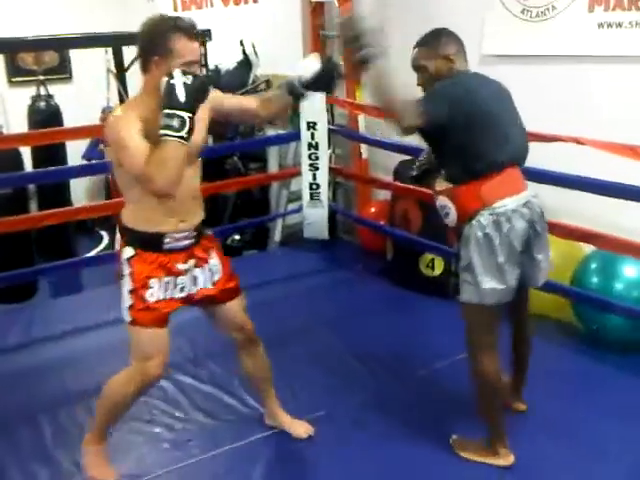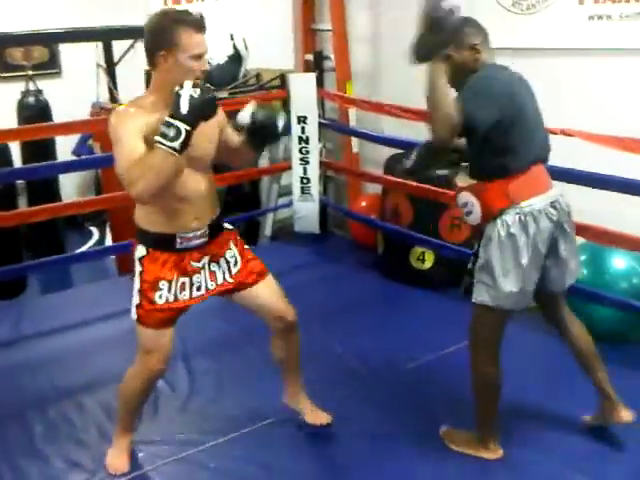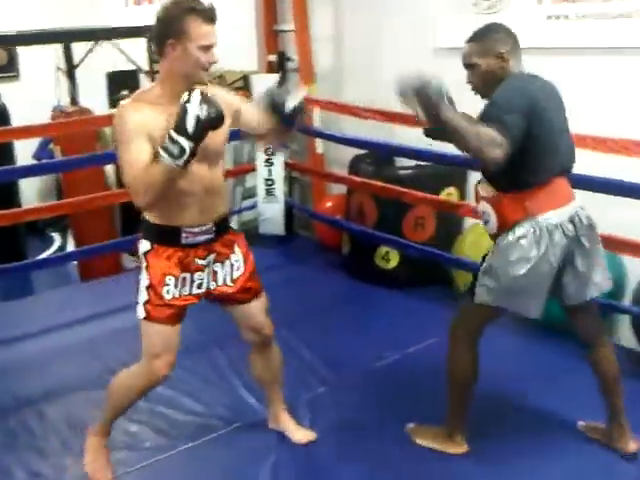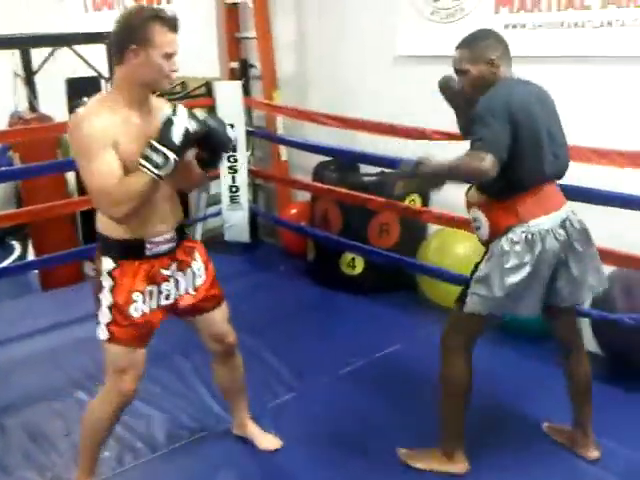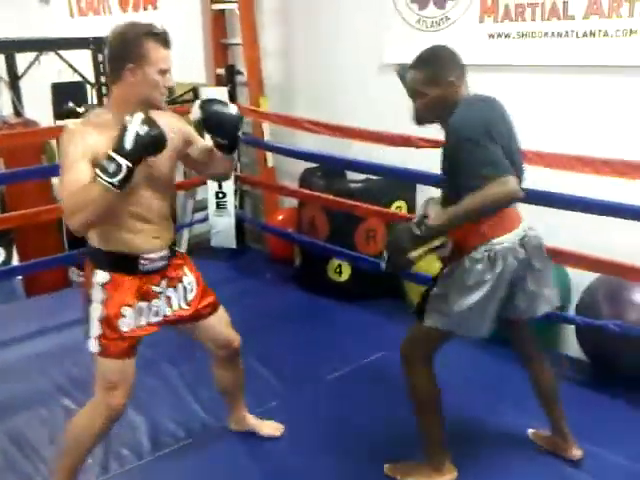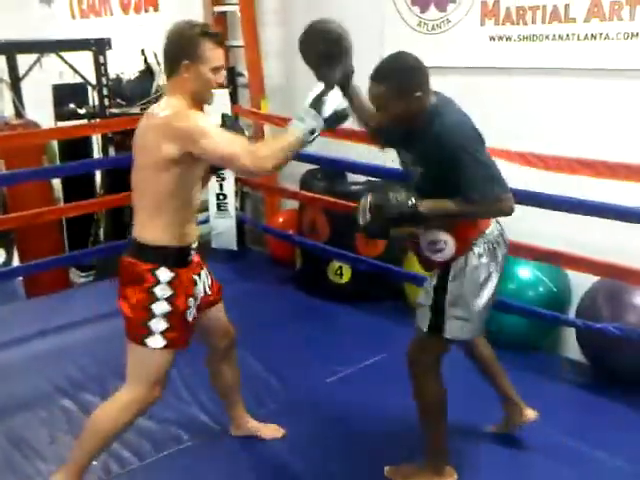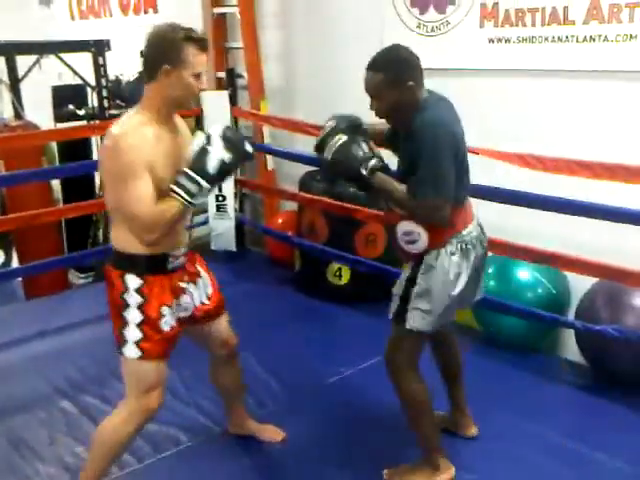
dt=0.3s
person 1, frame 1
left shoulder: (200, 101)
right shoulder: (123, 122)
left elbow: (259, 109)
right elbow: (163, 182)
left wrist: (300, 83)
right wrist: (177, 114)
left hip: (198, 246)
right hip: (149, 255)
left knee: (244, 332)
right knee: (148, 366)
left ankle: (274, 412)
right ankle: (94, 442)
person 1, frame 2
left shoulder: (207, 107)
right shoulder: (127, 120)
left elbow: (238, 155)
right elbow: (143, 188)
left wrist: (256, 132)
right wrist: (178, 125)
left hip: (216, 241)
right hip: (163, 254)
left knee: (283, 316)
right knee: (153, 362)
left ankle: (295, 395)
right ankle: (123, 435)
person 1, frame 3
left shoulder: (216, 97)
right shoulder: (134, 114)
left elbow: (270, 131)
right elbow: (142, 193)
left wrist: (284, 112)
right wrist: (182, 138)
left hip: (221, 240)
right hip: (167, 250)
left knee: (262, 333)
right knee: (156, 366)
left ankle: (279, 415)
right ankle: (97, 436)
person 1, frame 4
left shoulder: (166, 109)
right shoulder: (91, 121)
right elbow: (117, 205)
left wrist: (208, 153)
right wrist: (164, 149)
left hip: (180, 250)
right hip: (128, 265)
left knee: (224, 341)
right knee: (123, 383)
left ankle: (243, 421)
person 1, frame 5
left shoulder: (166, 123)
right shoulder: (83, 135)
left elbow: (219, 170)
right elbow: (77, 218)
left wrist: (227, 138)
right wrist: (119, 159)
left hip: (170, 268)
right hip: (120, 279)
left knee: (228, 345)
right knee: (111, 397)
left ankle: (239, 417)
person 1, frame 6
left shoulder: (176, 117)
right shoulder: (177, 122)
right elbow: (258, 162)
left wrist: (214, 159)
right wrist: (314, 119)
left hip: (181, 260)
right hip: (157, 271)
left knee: (224, 339)
right knee: (143, 390)
left ankle: (239, 420)
person 1, frame 7
left shoulder: (178, 125)
right shoulder: (127, 140)
right elbow: (149, 230)
left wrist: (221, 167)
right wrist: (196, 176)
left hip: (184, 265)
right hip: (140, 279)
left knee: (225, 346)
right knee: (144, 401)
left ankle: (239, 420)
person 2, frame 1
left shoulder: (452, 93)
right shoulder: (494, 89)
left elbow: (406, 118)
left wrist: (366, 58)
right wrist: (444, 160)
left hip: (489, 221)
right hip: (523, 206)
left knee: (479, 337)
right knee: (515, 310)
left ankle: (496, 444)
right ankle: (515, 394)
person 2, frame 2
left shoulder: (482, 83)
right shoulder: (509, 80)
left elbow: (445, 128)
left wrist: (435, 63)
right wrist: (467, 157)
left hip: (516, 220)
right hip: (547, 204)
left knee: (484, 336)
right knee: (556, 308)
left ankle: (484, 439)
person 2, frame 3
left shoulder: (510, 96)
right shoulder: (543, 89)
left elbow: (492, 152)
left wrist: (439, 110)
right wrist: (464, 126)
left hip: (530, 232)
right hip: (570, 218)
left knee: (464, 330)
right knee: (591, 330)
left ankle: (451, 434)
person 2, frame 4
left shoulder: (493, 103)
right shoulder: (536, 94)
left elbow: (484, 166)
left wrist: (428, 170)
left hip: (521, 238)
right hip: (563, 223)
left knee: (456, 339)
right knee: (568, 334)
left ankle: (451, 453)
right ankle: (584, 437)
person 2, frame 5
left shoulder: (465, 126)
right shoulder: (486, 107)
left elbow: (505, 190)
left wrist: (426, 225)
right wrist: (430, 113)
left hip: (481, 256)
right hip: (514, 244)
left knee: (415, 352)
right knee: (525, 344)
right ankle: (562, 437)
person 2, frame 6
left shoulder: (453, 133)
right shoulder: (420, 113)
left elbow: (500, 203)
right elbow: (380, 129)
left wrist: (415, 208)
right wrist: (346, 86)
left hip: (466, 254)
right hip: (460, 247)
left knee: (423, 358)
right knee: (461, 329)
right ankle: (514, 406)
person 2, frame 7
left shoulder: (432, 128)
right shoulder: (430, 106)
left elbow: (434, 212)
right elbow: (394, 138)
left wrist: (369, 172)
right wrist: (357, 133)
left hip: (443, 253)
right hip: (460, 241)
left knee: (400, 359)
right knee: (436, 326)
right ankle: (460, 416)
